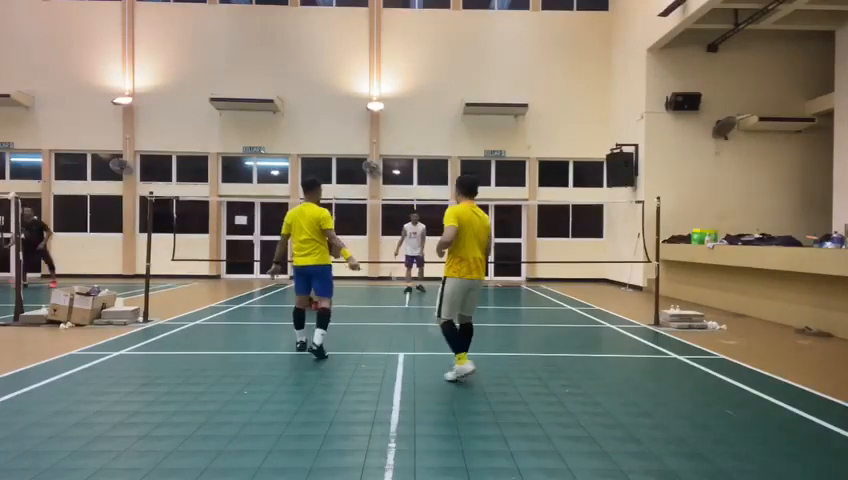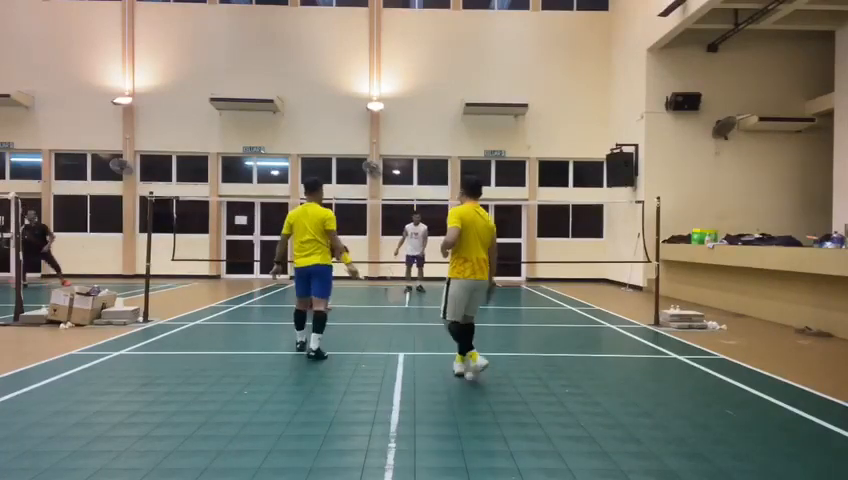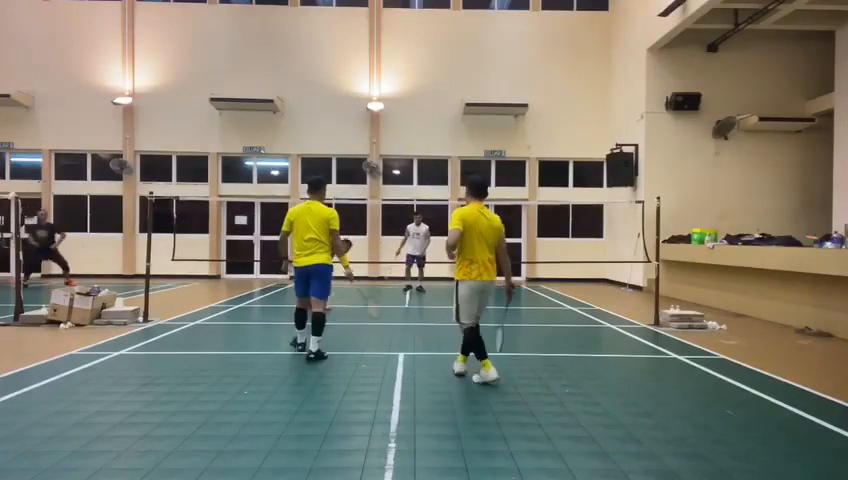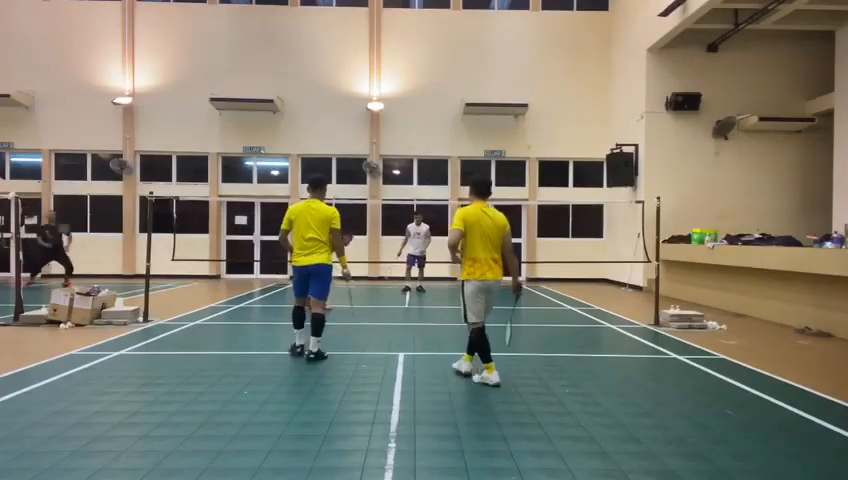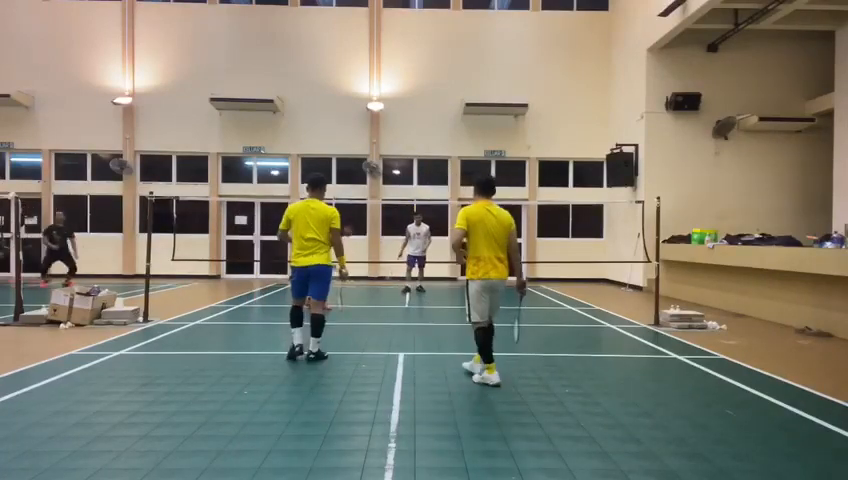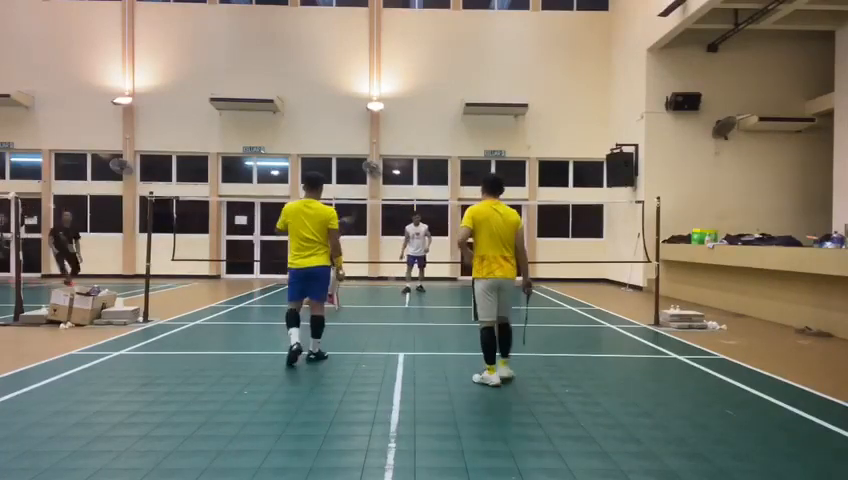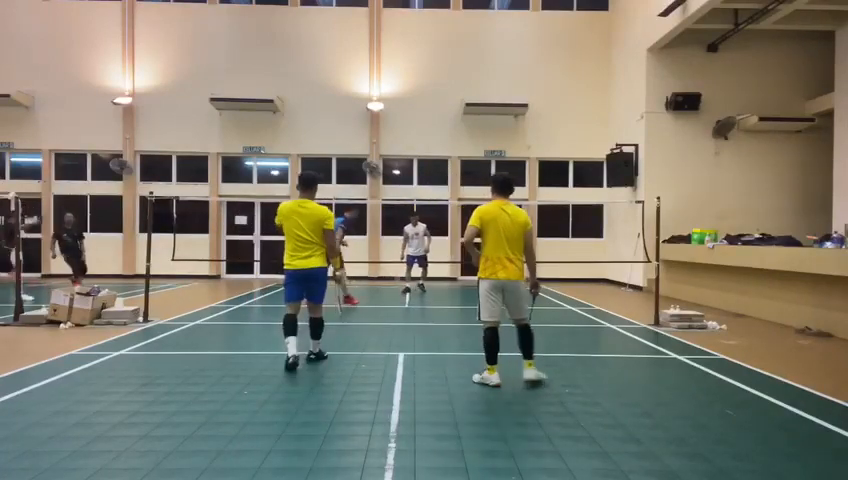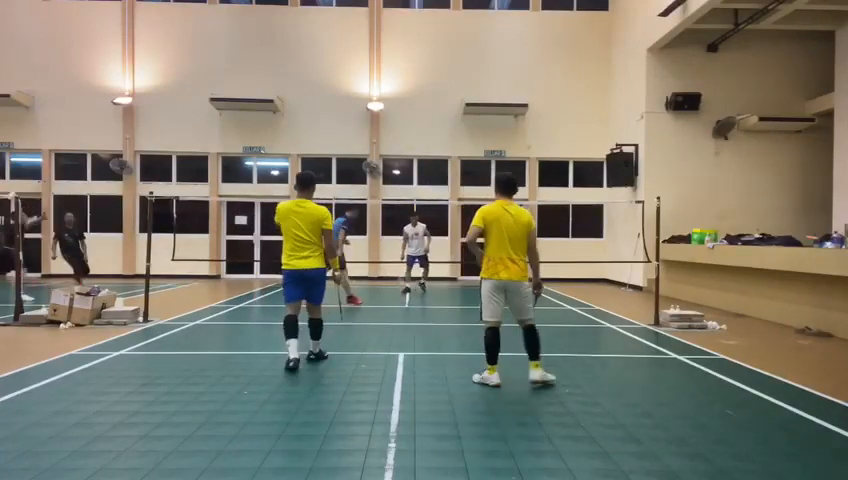
dt=0.1s
person 1, frame 1
left shoulder: (454, 211)
right shoulder: (484, 217)
left elbow: (448, 239)
left wrist: (439, 247)
left hip: (456, 274)
right hip: (477, 276)
left knee: (445, 319)
right knee: (466, 320)
left ankle: (463, 361)
right ankle: (463, 362)
person 1, frame 2
left shoulder: (457, 212)
right shoulder: (488, 218)
left elbow: (450, 239)
right elbow: (492, 253)
left wrist: (444, 249)
right wrist: (491, 279)
left hip: (461, 276)
right hip: (481, 277)
left knee: (452, 321)
right knee: (467, 320)
left ankle: (474, 358)
right ankle: (461, 362)
person 1, frame 3
left shoulder: (461, 213)
right shoulder: (495, 218)
left elbow: (452, 242)
right elbow: (503, 253)
left wrist: (450, 252)
right wrist: (509, 280)
left hip: (468, 277)
right hip: (488, 277)
left knee: (466, 325)
right knee: (473, 321)
left ankle: (487, 368)
right ankle: (461, 362)
person 1, frame 4
left shoulder: (464, 214)
right shoulder: (500, 217)
left elbow: (452, 242)
right elbow: (509, 252)
left wrist: (454, 255)
right wrist: (515, 279)
left hip: (473, 277)
right hip: (494, 277)
left knee: (475, 324)
right knee: (479, 322)
left ankle: (490, 371)
right ankle: (467, 361)
person 1, frame 5
left shoulder: (467, 212)
right shoulder: (505, 216)
left elbow: (455, 242)
right elbow: (514, 250)
left wrist: (460, 255)
right wrist: (519, 277)
left hip: (478, 276)
right hip: (500, 276)
left knee: (480, 324)
right knee: (487, 321)
left ankle: (490, 372)
right ankle: (479, 362)
person 1, frame 6
left shoulder: (474, 211)
right shoulder: (513, 214)
left elbow: (461, 240)
right elbow: (520, 250)
left wrist: (467, 255)
right wrist: (526, 277)
left hip: (484, 276)
right hip: (509, 275)
left knee: (487, 324)
right knee: (503, 320)
left ankle: (491, 372)
right ankle: (504, 366)
person 1, frame 7
left shoulder: (482, 211)
right shoulder: (522, 215)
left elbow: (467, 239)
right elbow: (529, 251)
left wrist: (475, 255)
right wrist: (533, 278)
left hip: (490, 276)
right hip: (515, 277)
left knee: (490, 324)
right knee: (522, 323)
left ankle: (491, 373)
right ankle: (530, 369)
person 1, frame 8
left shoulder: (485, 212)
right shoulder: (526, 215)
left elbow: (470, 239)
right elbow: (532, 251)
left wrist: (479, 254)
right wrist: (537, 278)
left hip: (493, 277)
right hip: (519, 277)
left knee: (491, 325)
right knee: (527, 323)
left ankle: (491, 373)
right ankle: (537, 370)
person 2, frame 1
left shoulder: (291, 214)
right shoulder: (322, 213)
left elbow: (282, 242)
right elbow: (333, 239)
left wrist: (277, 263)
right wrist: (349, 257)
left hip: (299, 265)
right hip: (320, 264)
left knee: (301, 303)
right knee: (325, 302)
left ankle: (300, 341)
right ankle: (317, 342)
person 2, frame 2
left shoulder: (293, 214)
right shoulder: (326, 214)
left elbow: (283, 241)
right elbow: (335, 241)
left wrist: (278, 264)
right wrist: (348, 262)
left hip: (300, 265)
right hip: (320, 264)
left knee: (301, 305)
right knee: (320, 305)
left ankle: (300, 341)
right ankle: (314, 347)
person 2, frame 3
left shoulder: (294, 211)
right shoulder: (329, 213)
left elbow: (283, 238)
right elbow: (337, 242)
left wrist: (285, 259)
right wrist: (346, 265)
left hip: (300, 265)
right hip: (321, 264)
left knee: (301, 304)
right knee: (318, 306)
left ankle: (300, 341)
right ankle: (313, 349)
person 2, frame 4
left shoulder: (294, 210)
right shoulder: (331, 212)
left elbow: (282, 237)
right elbow: (337, 241)
right wrist: (344, 266)
left hip: (300, 265)
right hip: (321, 264)
left knee: (299, 304)
right knee: (318, 307)
left ankle: (299, 344)
right ankle: (314, 350)
person 2, frame 5
left shoulder: (292, 209)
right shoulder: (331, 212)
left elbow: (281, 236)
right elbow: (337, 241)
right wrist: (342, 265)
left hip: (299, 265)
right hip: (321, 264)
left knee: (297, 304)
right knee: (317, 307)
left ankle: (297, 344)
right ankle: (314, 350)
person 2, frame 6
left shoulder: (289, 209)
right shoulder: (328, 212)
left elbow: (279, 229)
right elbow: (335, 243)
right wrist: (339, 266)
left hip: (297, 267)
right hip: (320, 266)
left knee: (293, 307)
right knee: (317, 308)
left ankle: (295, 344)
right ankle: (314, 351)
person 2, frame 7
left shoulder: (284, 208)
right shoulder: (324, 212)
left elbow: (279, 225)
right elbow: (331, 243)
left hip: (293, 268)
right hip: (317, 267)
left knee: (291, 311)
right knee: (315, 310)
left ankle: (292, 353)
right ankle: (314, 351)
person 2, frame 8
left shoulder: (282, 209)
right shoulder: (322, 212)
right elbow: (329, 243)
right wrist: (336, 269)
left hip: (291, 269)
right hip: (315, 268)
left knee: (292, 311)
right knee: (315, 312)
left ankle: (293, 357)
right ankle: (315, 351)
